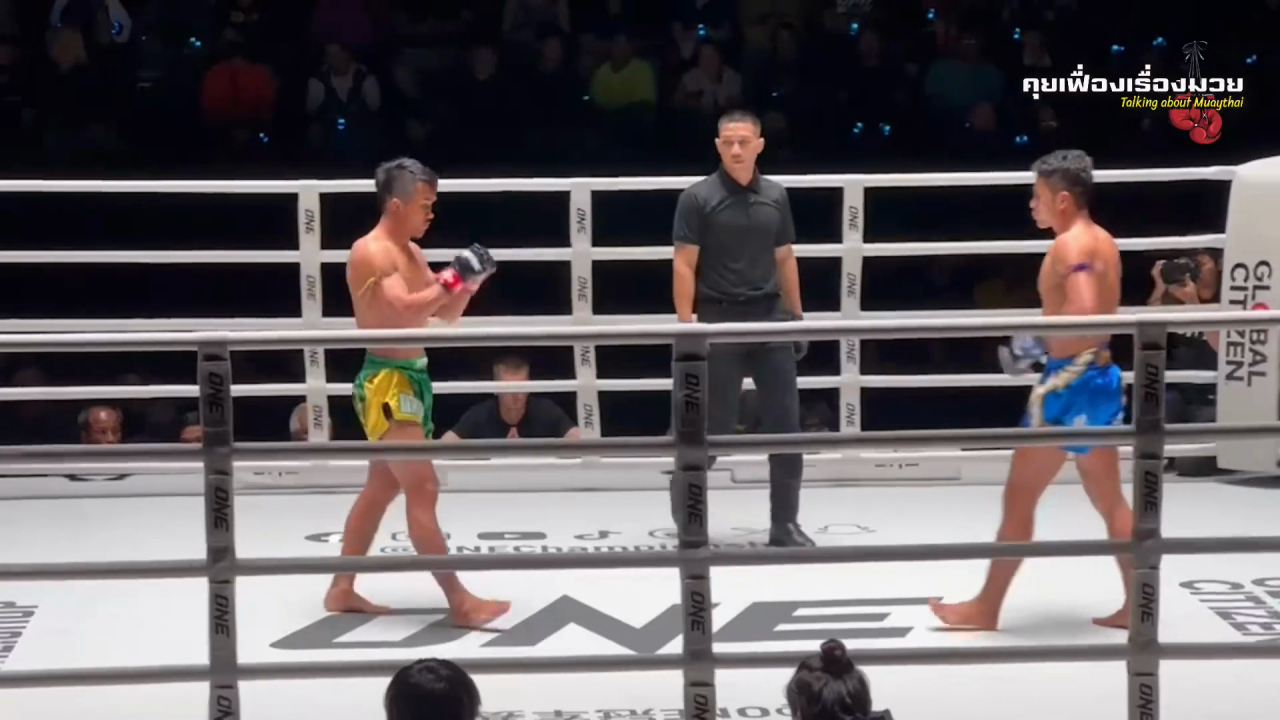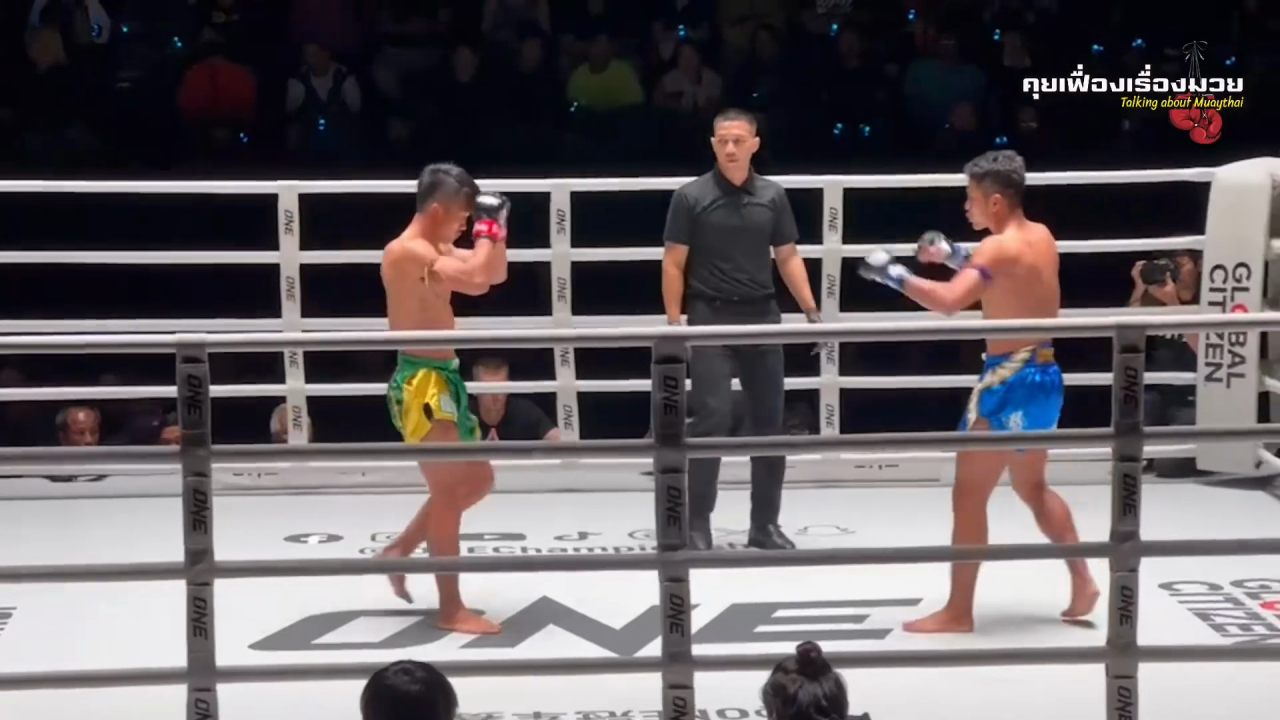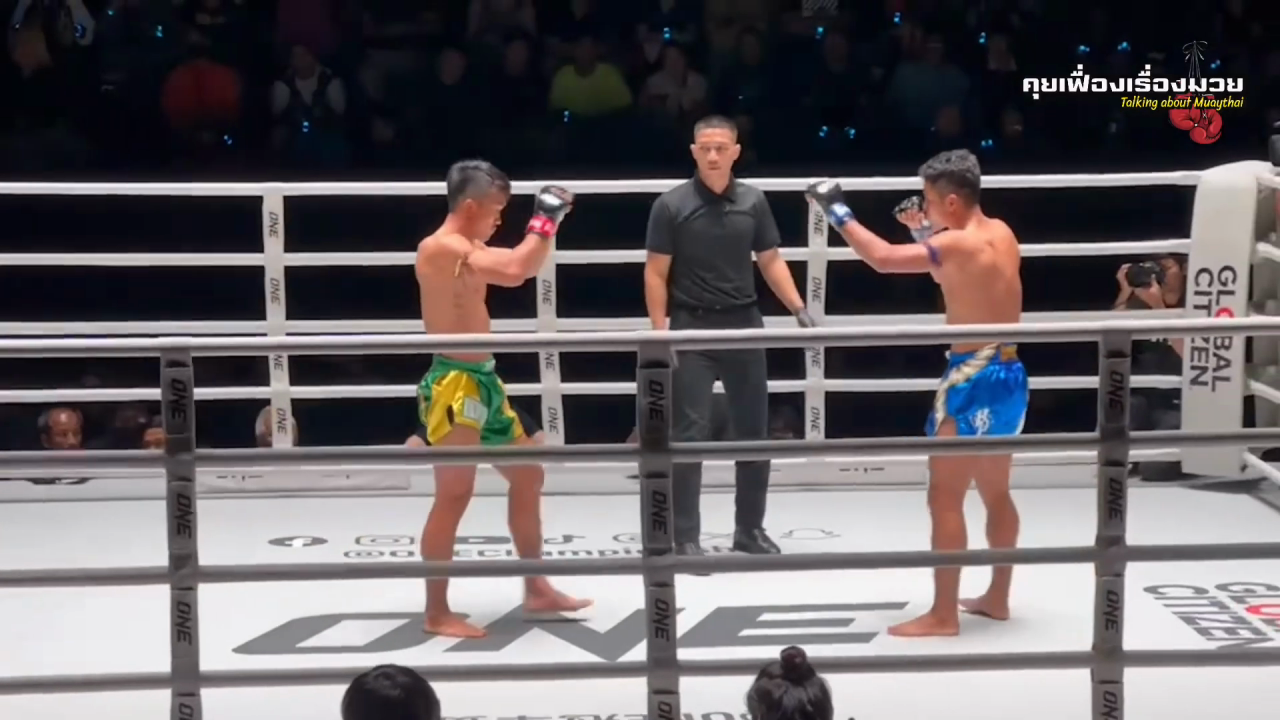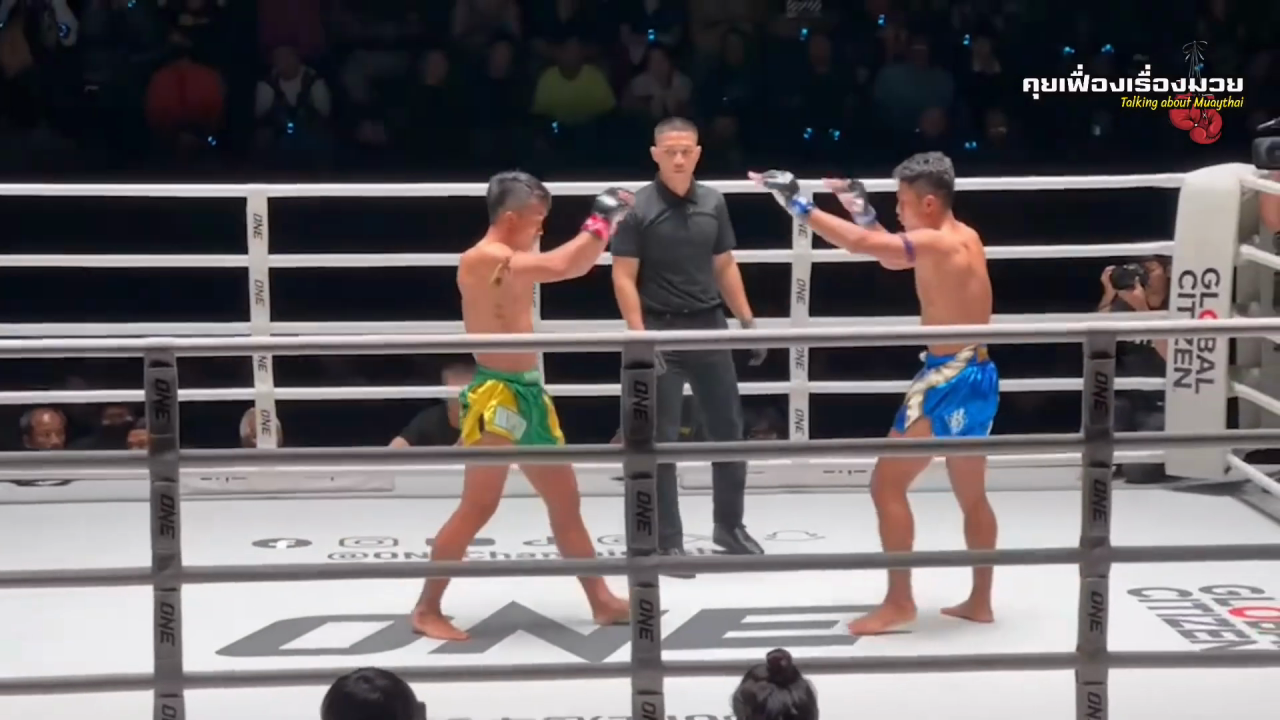
dt=0.2s
person 1, frame 1
left shoulder: (1070, 245)
right shoulder: (1101, 242)
left elbow: (1083, 311)
left wrist: (1033, 344)
right wrist: (1047, 340)
left hip: (1068, 382)
right hip: (1101, 377)
left knee: (1018, 498)
right knee: (1109, 499)
left ankle: (985, 608)
right ankle: (1136, 603)
person 1, frame 2
left shoulder: (1000, 247)
right shoulder: (1041, 237)
left elbow: (948, 300)
left wrist: (894, 274)
right wrist: (953, 254)
left hip: (1009, 380)
right hip: (1043, 374)
left knee: (968, 497)
right knee: (1034, 488)
left ankle: (958, 611)
right ankle: (1082, 583)
person 1, frame 3
left shoulder: (959, 243)
right shoulder: (1000, 233)
left elbow: (883, 258)
left wrist: (838, 211)
right wrist: (923, 231)
left hip: (974, 378)
right hip: (1008, 373)
left knee: (944, 497)
right knee: (995, 490)
left ankle: (943, 614)
right ankle: (998, 596)
person 1, frame 4
left shoulder: (935, 243)
right shoulder: (964, 237)
left elbow: (857, 242)
right elbow: (894, 258)
left wrist: (797, 201)
right wrist: (863, 209)
left hip: (948, 379)
right hip: (977, 376)
left knee: (887, 484)
right knee: (972, 494)
left ankle: (899, 600)
right ankle: (980, 600)
person 2, frame 1
left shoulder: (411, 252)
right shoulder: (371, 252)
left elbow: (446, 311)
right elbow: (402, 311)
left wrist: (469, 278)
right wrist: (454, 276)
left hip: (412, 377)
right hip: (386, 382)
left knee: (381, 488)
right knee: (424, 489)
left ankle: (342, 589)
right ankle: (459, 601)
person 2, frame 2
left shoulder: (438, 249)
right shoulder: (406, 252)
left elbow: (493, 275)
right elbow: (474, 279)
left wrist: (487, 228)
right wrist: (488, 226)
left hip: (443, 379)
right hip: (422, 383)
left knee: (477, 481)
right knee: (449, 493)
left ankle: (398, 552)
right ankle: (452, 608)
person 2, frame 3
left shoulder: (469, 247)
right shoulder: (440, 248)
left elbow: (526, 266)
right elbow: (513, 271)
left wrist: (547, 223)
right wrist: (541, 222)
left hip: (481, 380)
right hip: (454, 384)
left knee: (529, 478)
right knee: (453, 498)
left ankle: (537, 588)
right ankle: (437, 611)
person 2, frame 4
left shoulder: (510, 260)
right shoulder: (482, 258)
left elbow: (576, 265)
right elbow: (556, 267)
left wrist: (607, 221)
right wrist: (598, 222)
left hip: (527, 391)
right hip: (495, 395)
left knee: (565, 499)
right knee: (477, 508)
left ankle: (603, 601)
right ankle: (427, 609)
person 3, frame 1
left shoulder: (776, 195)
right shoulder: (698, 197)
right elbow: (684, 265)
left wrist: (796, 316)
right wrist: (687, 323)
left hip: (770, 317)
right hip: (720, 319)
left knee: (785, 423)
right knee: (715, 422)
left ankle: (785, 524)
person 3, frame 2
left shoulder: (773, 195)
right shoulder: (690, 197)
left elbow: (788, 257)
right elbow: (673, 265)
left wrist: (810, 310)
right wrist: (674, 324)
left hip: (761, 317)
right hip: (710, 318)
left knee: (769, 426)
right knee: (712, 419)
left ankle: (764, 525)
right ankle: (696, 520)
person 3, frame 3
left shoulder: (753, 201)
right shoulder: (671, 205)
left elbow: (771, 261)
right elbow: (656, 274)
left wrist: (800, 310)
right wrist: (659, 333)
left hip: (743, 324)
right hip: (693, 327)
left knee: (753, 433)
right knee: (691, 433)
left ankle: (749, 528)
right ankle: (685, 537)
person 3, frame 4
left shoulder: (713, 202)
right shoulder: (637, 208)
right elbow: (623, 278)
left wrist: (748, 322)
right wrist: (639, 336)
left hip: (709, 328)
right hip: (661, 332)
left knee: (728, 432)
right knee: (662, 440)
left ankle: (730, 527)
right ankle: (667, 542)
person 4, frame 1
right shoulder: (1174, 298)
left elbow: (1222, 348)
left wrist: (1193, 303)
right wrist: (1159, 290)
left hip: (1211, 400)
right hip: (1175, 391)
left knee: (1189, 464)
person 4, frame 2
right shoulder: (1154, 299)
left elbow: (1201, 349)
left wrist: (1173, 304)
right wrist: (1139, 291)
left hip: (1191, 401)
right hip: (1154, 392)
left knee: (1168, 466)
person 4, frame 3
right shoulder: (1140, 301)
left elbow: (1186, 353)
left wrist: (1158, 306)
right wrist: (1124, 294)
left hip: (1176, 404)
right hip: (1140, 396)
left knee: (1153, 469)
person 4, frame 4
right shoulder: (1124, 304)
left elbow: (1170, 355)
left wrist: (1142, 309)
right wrist: (1108, 295)
left hip: (1160, 406)
right hip: (1124, 398)
left knee: (1137, 471)
